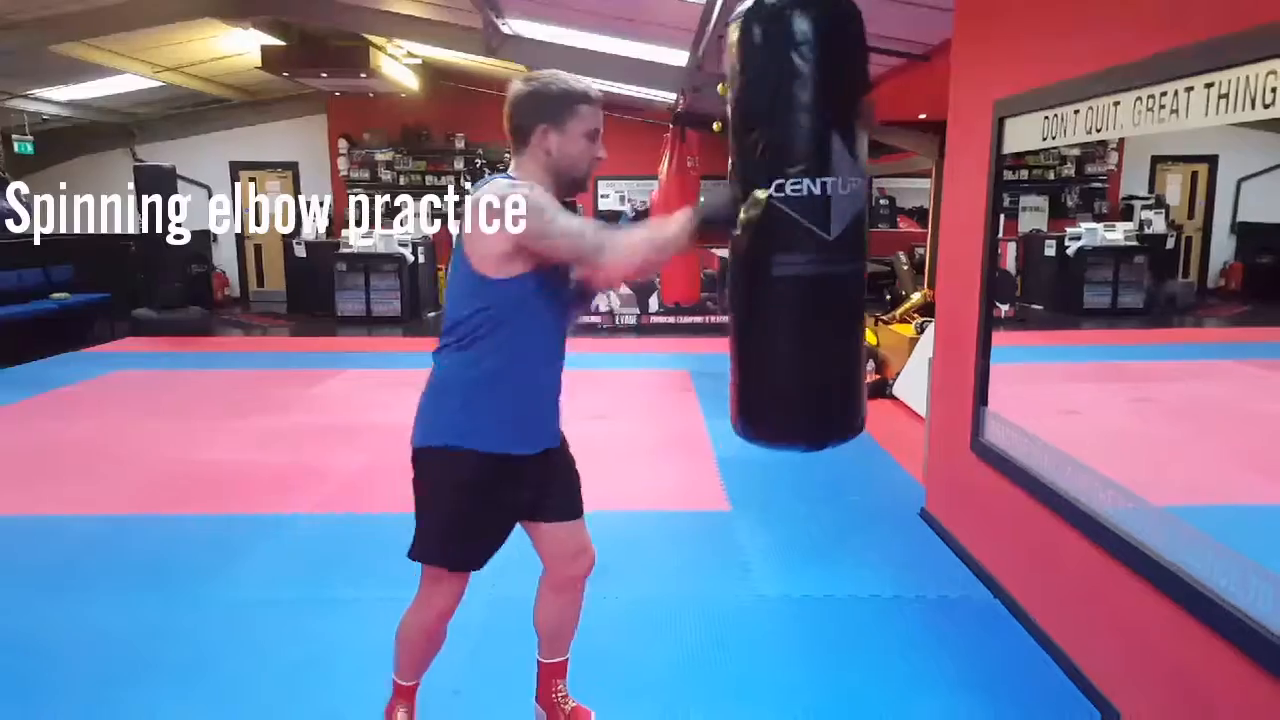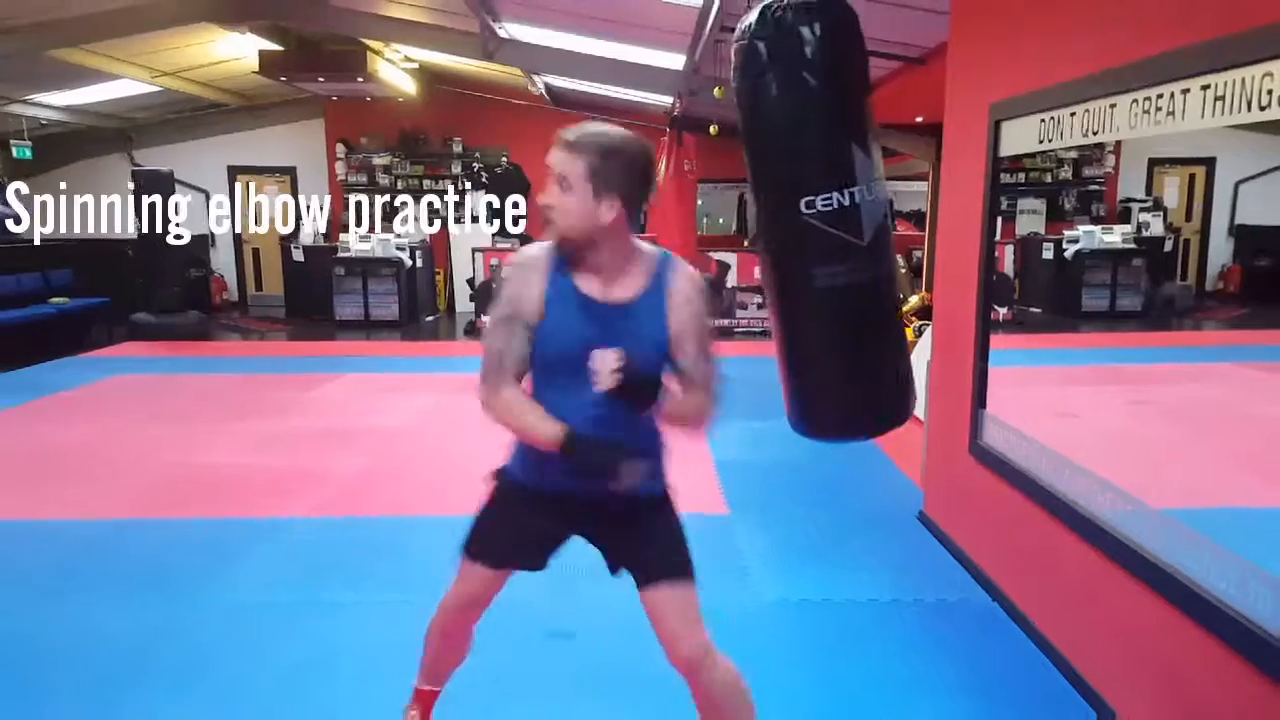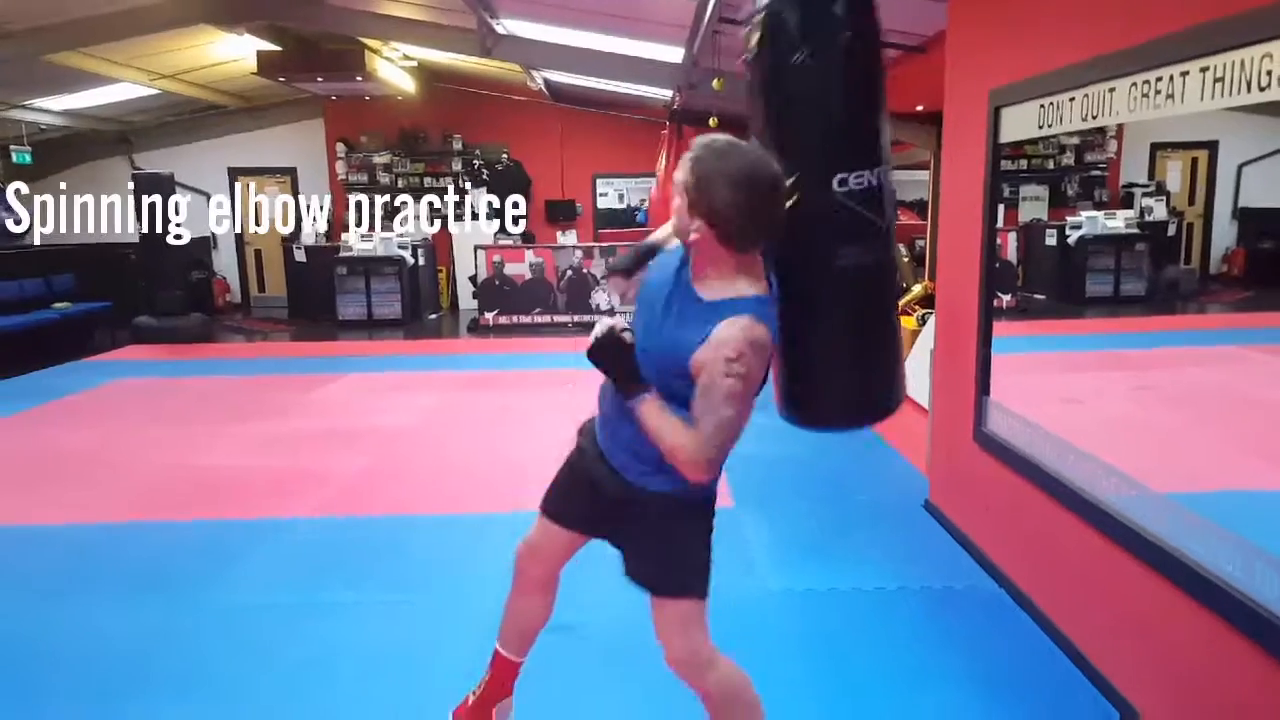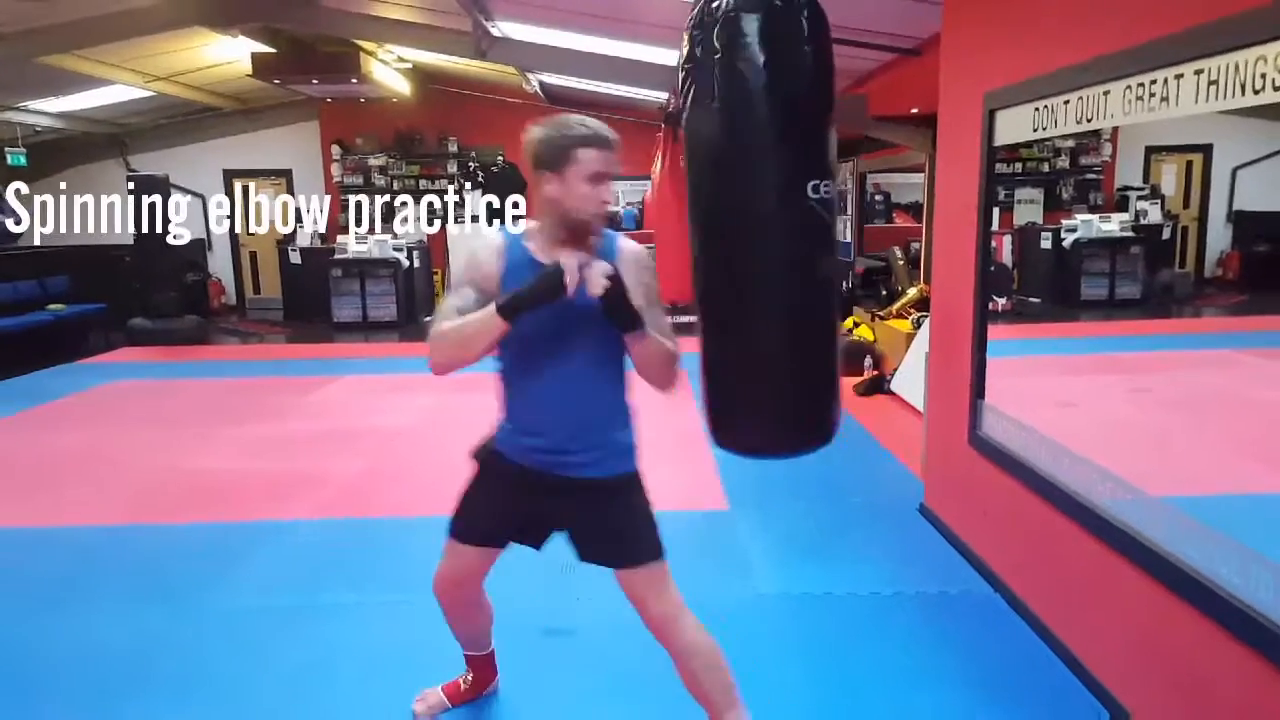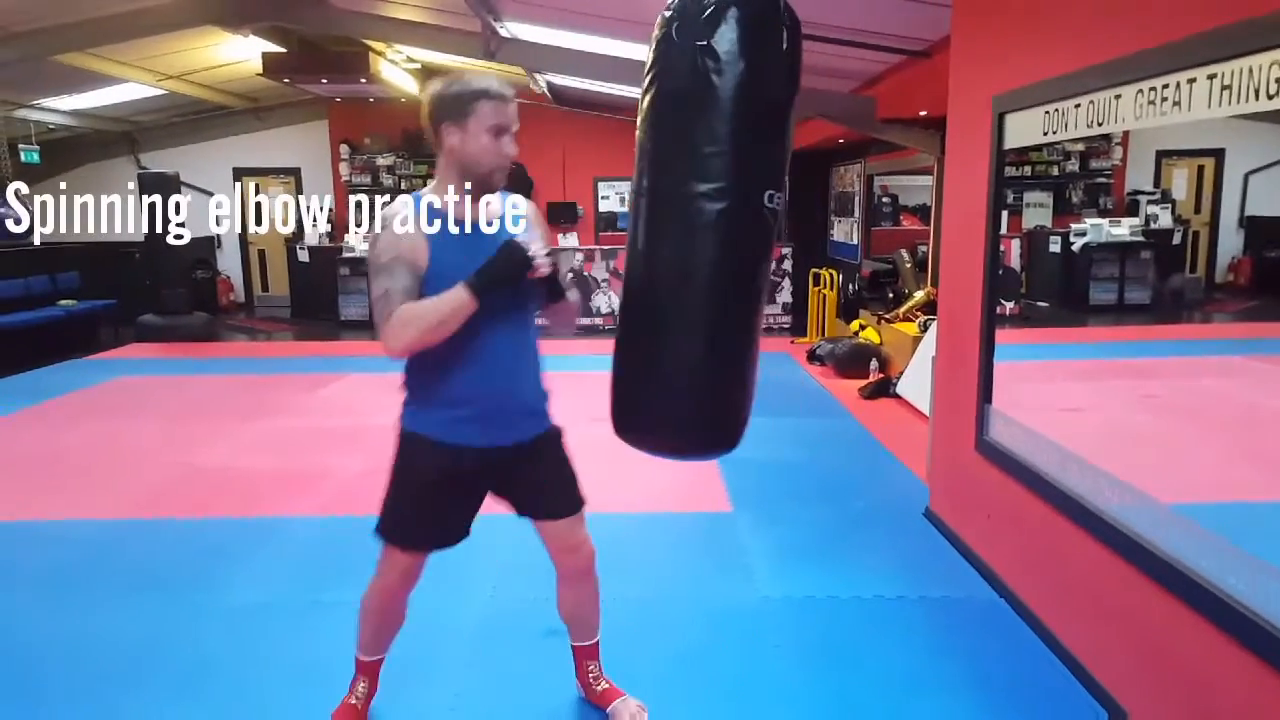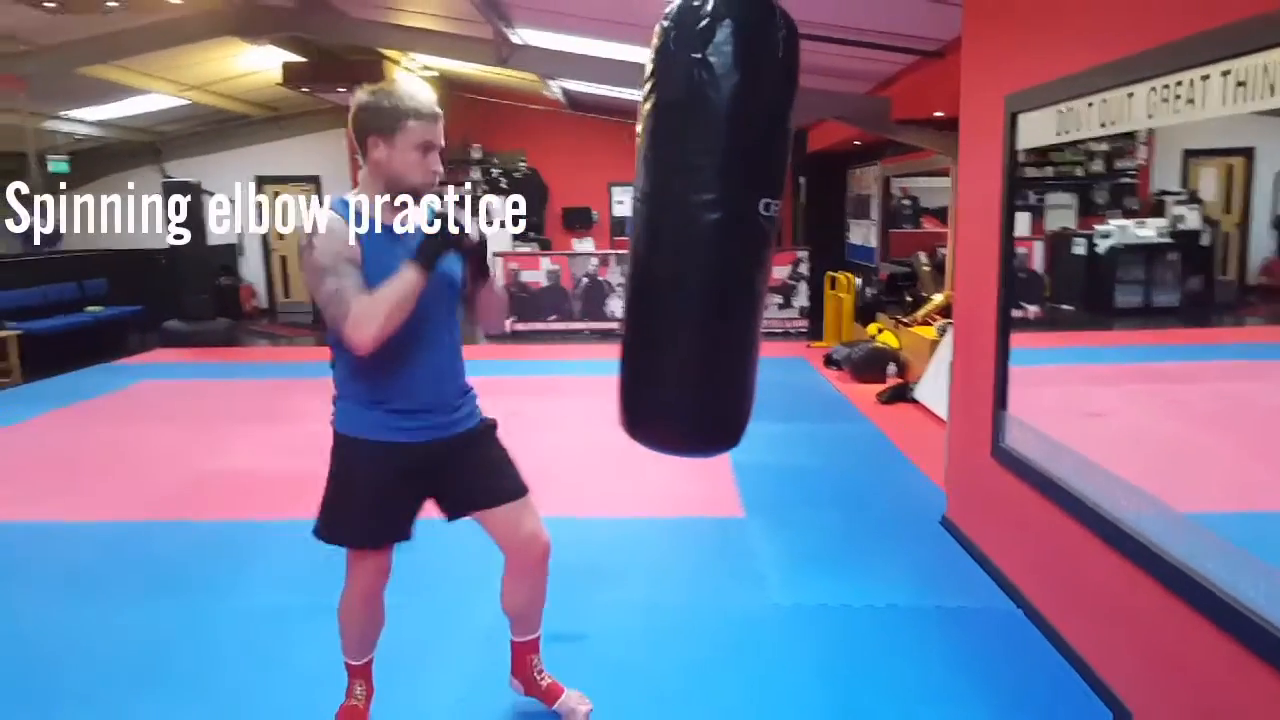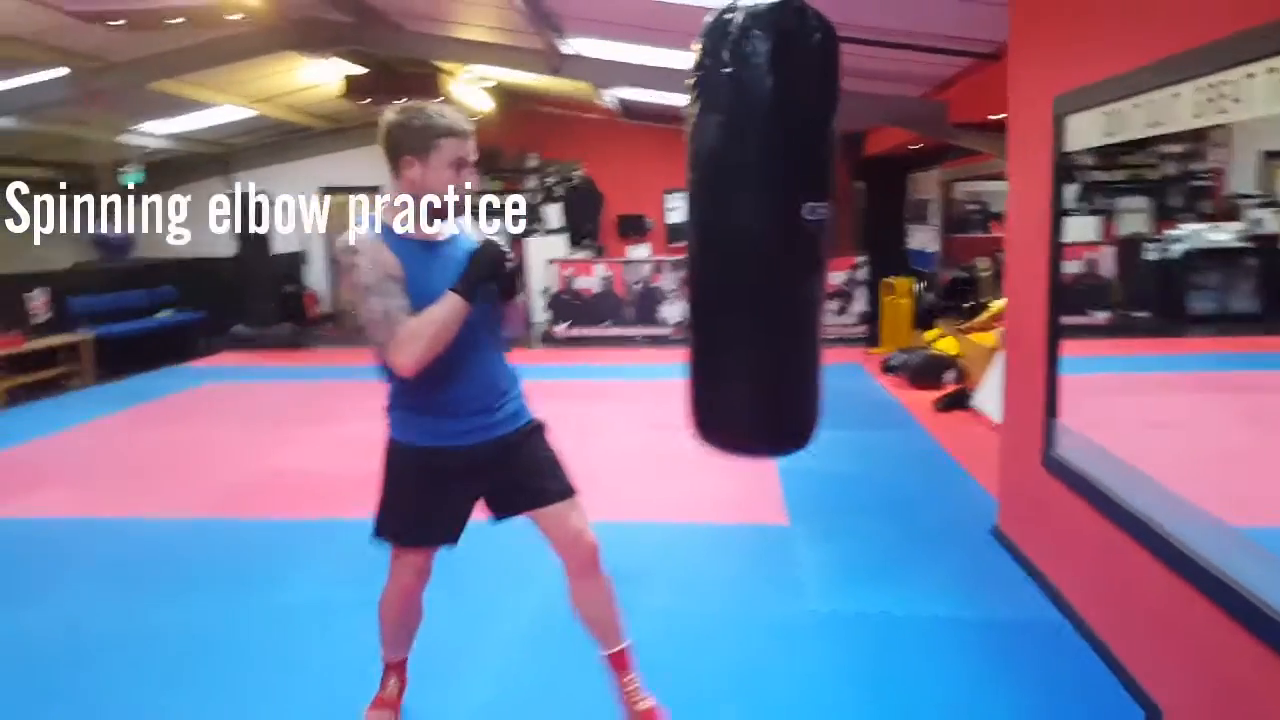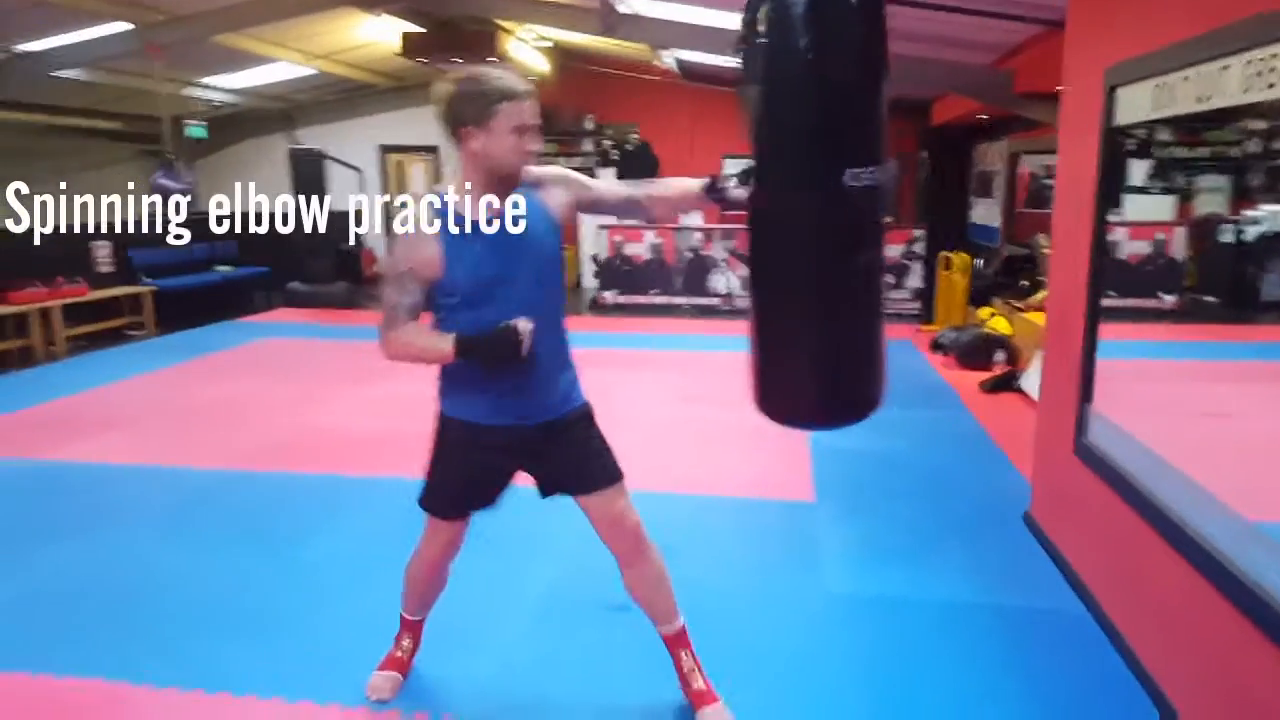
dt=0.4s
person 1, frame 1
left shoulder: (540, 209)
right shoulder: (508, 202)
left elbow: (589, 275)
right elbow: (610, 258)
left wrist: (586, 286)
right wrist: (697, 218)
left hip: (535, 435)
right hip: (464, 441)
left knee: (572, 561)
right knee: (441, 593)
person 1, frame 2
left shoulder: (678, 286)
right shoulder: (533, 270)
left elbow: (699, 409)
right elbow: (497, 391)
left wrist: (641, 386)
right wrist: (570, 441)
left hip: (631, 489)
right hip: (542, 476)
left knee: (691, 649)
right knee: (461, 601)
person 1, frame 3
left shoulder: (741, 335)
right shoulder: (681, 243)
left elbow: (699, 463)
left wrist: (630, 383)
right wrist: (632, 264)
left hip: (670, 492)
right hip: (606, 447)
left knee: (689, 652)
right knee: (533, 560)
person 1, frame 4
left shoulder: (626, 258)
right shoulder: (493, 254)
left elbow: (665, 375)
right elbow: (440, 354)
left wrist: (629, 319)
right wrist: (514, 304)
left hip: (602, 471)
right hip: (516, 459)
left knee: (665, 614)
right knee: (452, 580)
person 1, frame 5
left shoulder: (521, 214)
right shoulder: (405, 223)
left elbow: (565, 319)
right elbow: (396, 336)
left wrist: (554, 289)
right wrist: (483, 282)
left hip: (526, 431)
right hip: (439, 439)
left knee: (577, 555)
right knee: (397, 571)
person 1, frame 6
left shoulder: (435, 220)
right shoulder: (332, 231)
right elbow: (362, 332)
left wrist: (476, 268)
right wrist: (424, 258)
left hip: (459, 426)
right hip: (374, 439)
left knee: (531, 544)
right knee: (367, 575)
person 1, frame 7
left shoulder: (468, 230)
right shoulder: (370, 249)
right elbow: (405, 355)
left wrist: (505, 286)
right wrist: (468, 284)
left hip: (508, 426)
right hip: (426, 444)
left knee: (581, 547)
right knee: (409, 573)
person 1, frame 8
left shoulder: (549, 190)
right shoulder: (425, 228)
left elbow: (646, 201)
right elbow: (394, 338)
right wrist: (466, 345)
left hip: (558, 408)
right hip: (474, 419)
left knee: (627, 533)
right knee: (439, 541)
right ankle: (405, 643)
